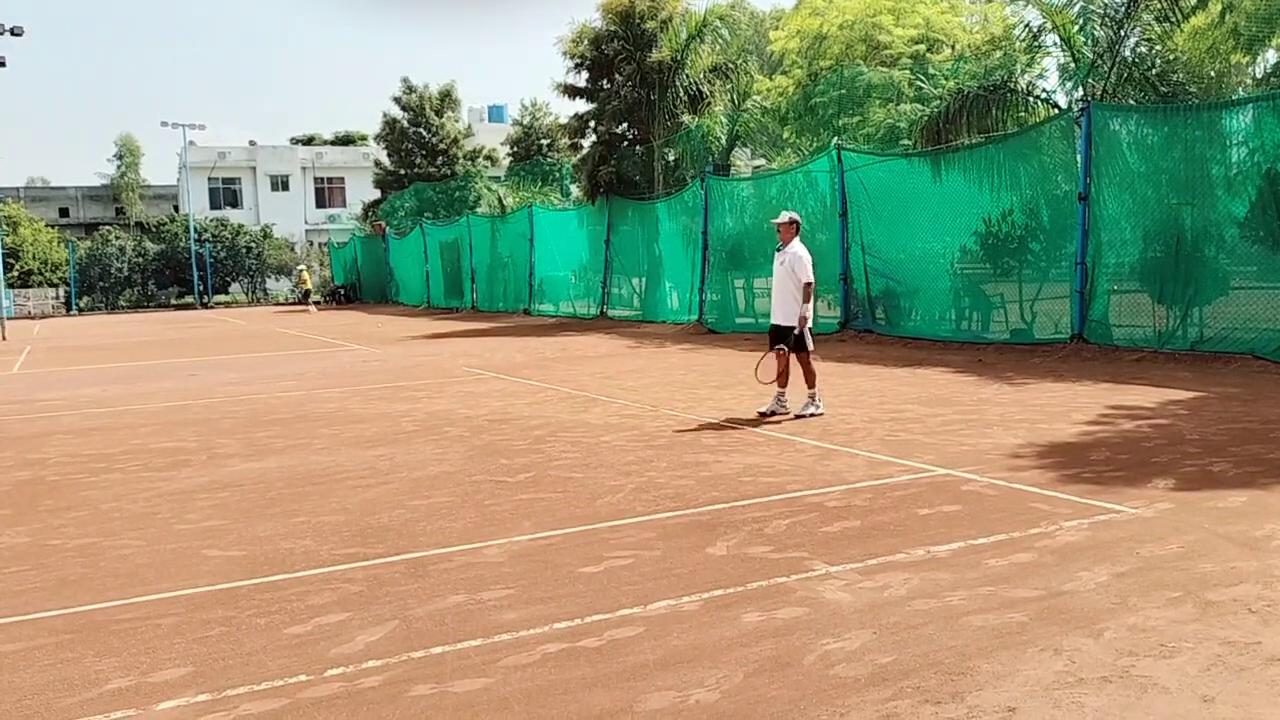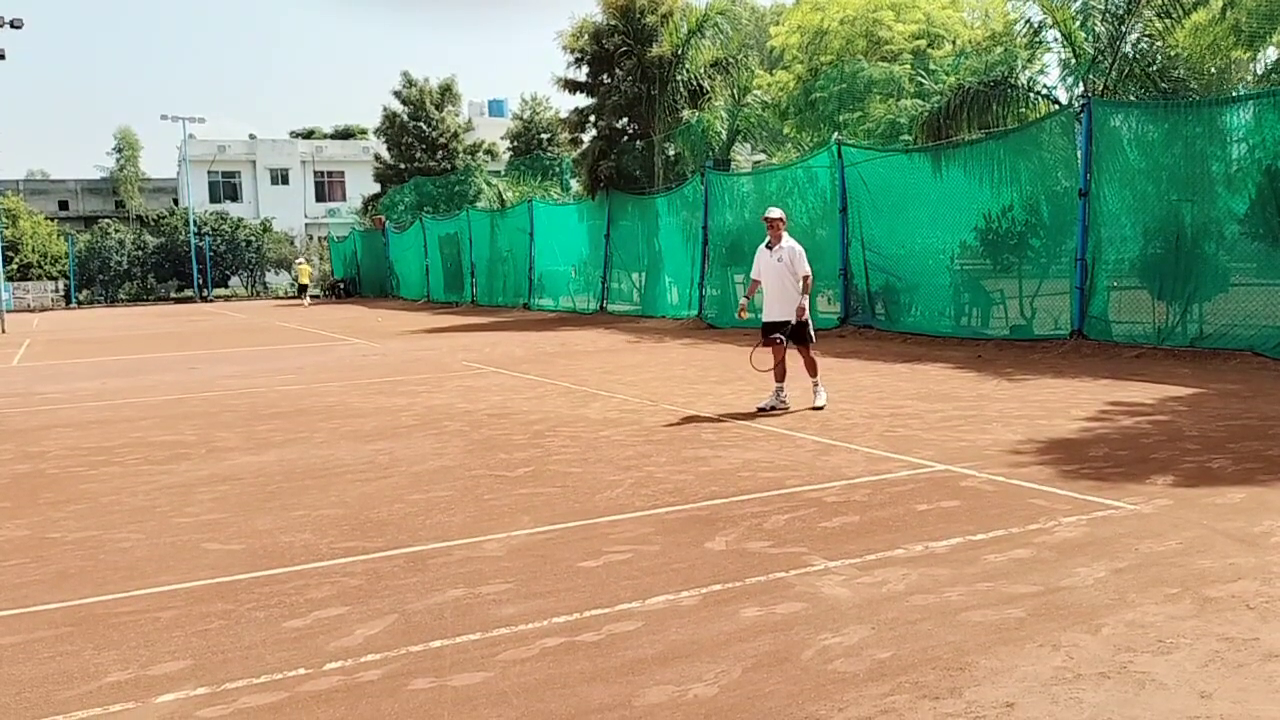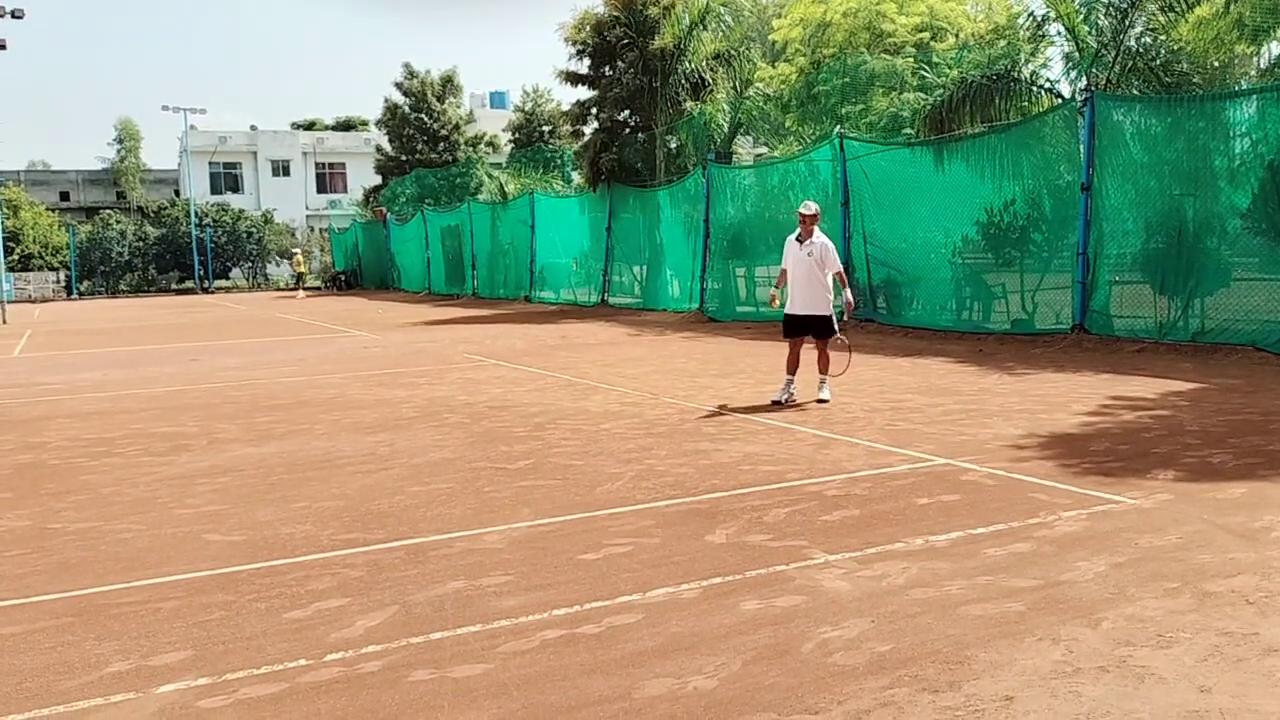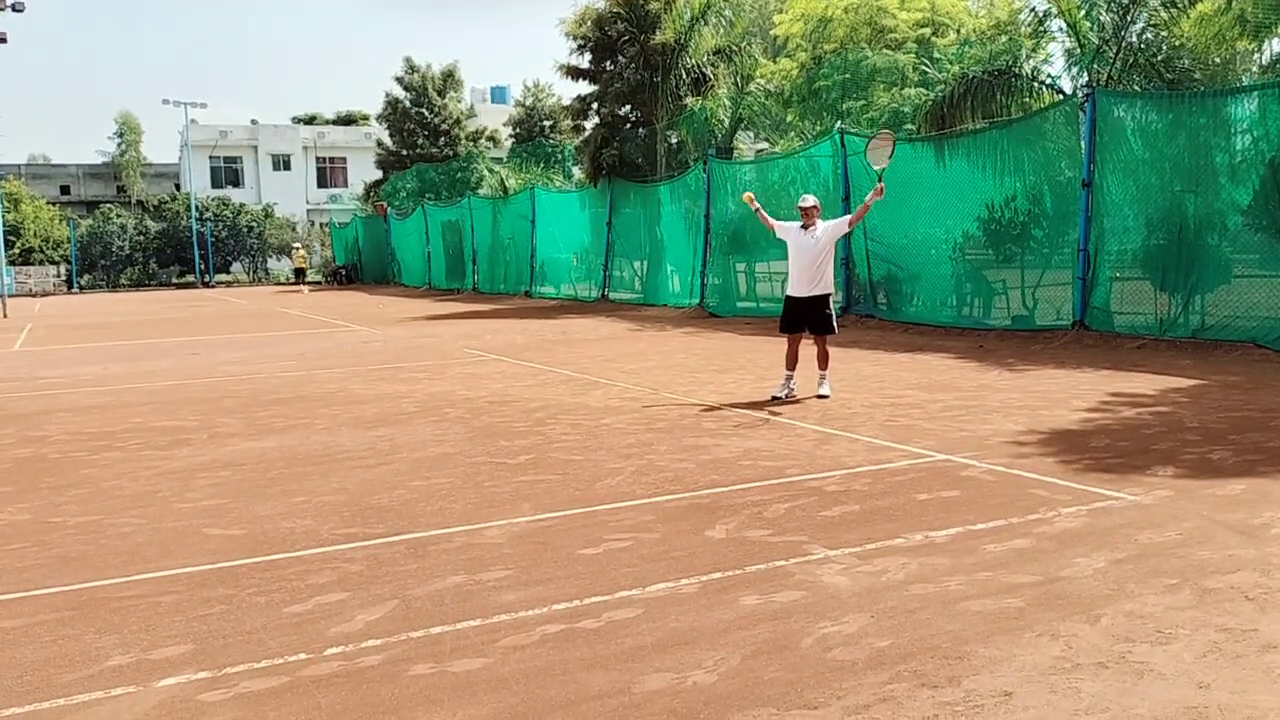
dt=0.7s
person 1, frame 1
left shoulder: (799, 253)
right shoulder: (780, 252)
left elbow: (808, 284)
left wrist: (805, 311)
left hip: (795, 319)
right hip: (779, 318)
left knee: (803, 359)
right knee: (781, 358)
left ankle: (814, 402)
right ankle: (780, 401)
person 1, frame 2
left shoulder: (793, 248)
right shoulder: (762, 250)
left elbow: (807, 276)
right elbow: (756, 279)
left wrist: (803, 301)
right wrist: (745, 299)
left hip: (795, 313)
right hip: (771, 314)
left knee: (805, 351)
right knee: (777, 354)
left ankle: (818, 389)
right ankle: (780, 397)
person 1, frame 3
left shoulder: (824, 244)
right shoulder: (791, 241)
left elbow: (839, 271)
left wrist: (847, 293)
right wrist: (775, 289)
left hip: (820, 307)
right hip: (795, 307)
left knee: (821, 346)
right knee: (794, 346)
left ankle: (824, 386)
right ankle: (789, 388)
person 1, frame 4
left shoulder: (829, 229)
right shoulder: (792, 229)
left elbow: (855, 217)
right elbow: (770, 223)
left wrist: (871, 197)
right wrist: (756, 206)
left hip: (819, 296)
right hip: (794, 295)
left knee: (821, 341)
right knee: (792, 341)
left ankle: (823, 382)
right ankle: (789, 384)
